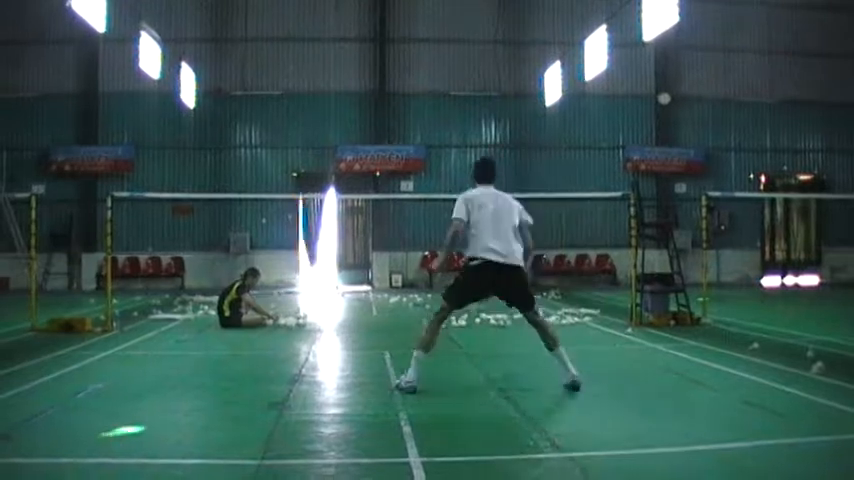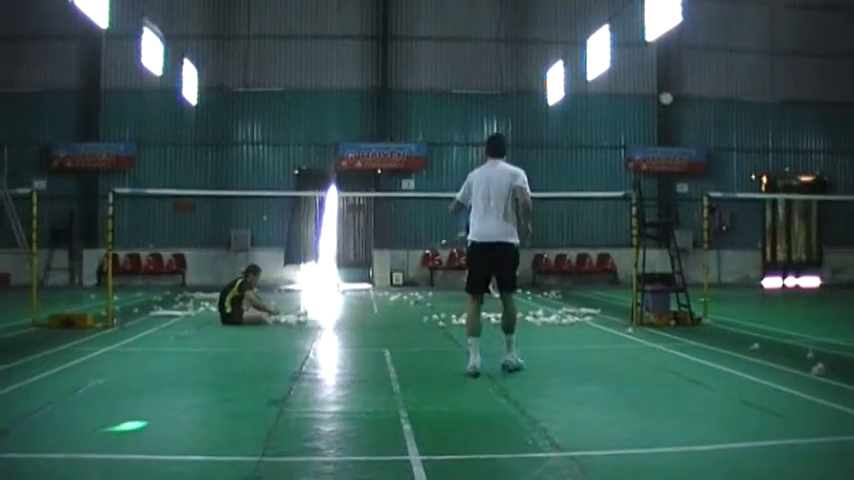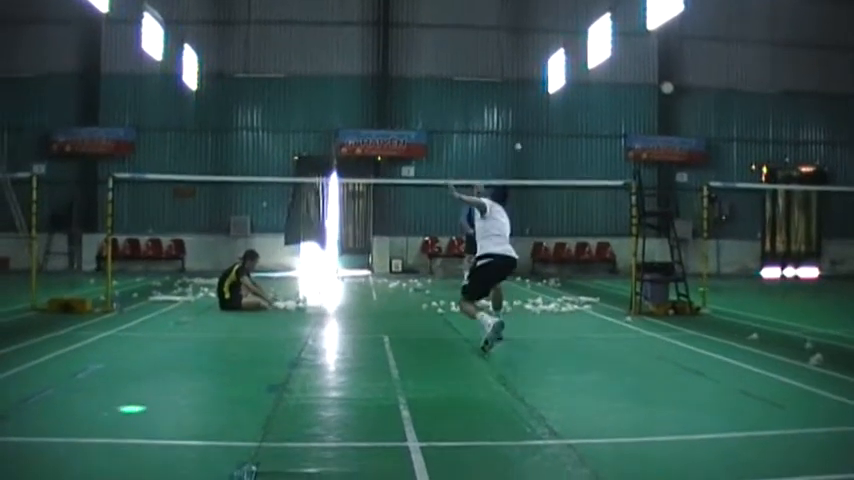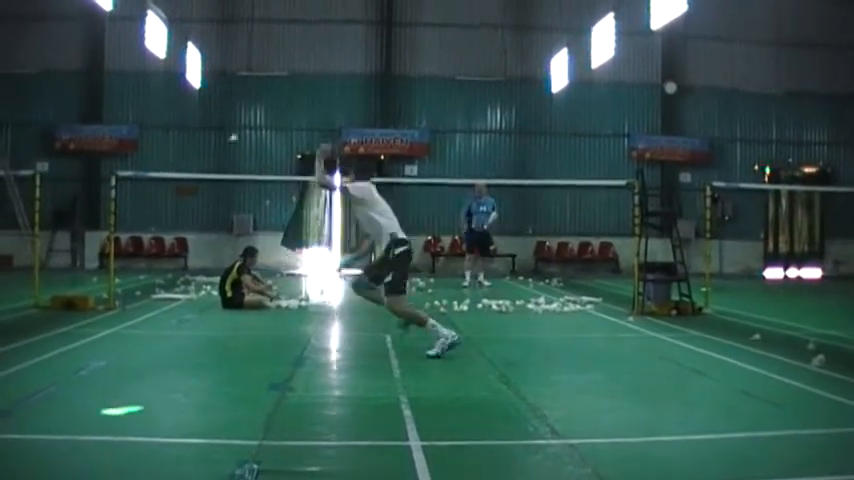
dt=1s
person 1, frame 1
left shoulder: (467, 198)
right shoulder: (512, 203)
left elbow: (456, 229)
right elbow: (529, 245)
left wrist: (442, 257)
right wrist: (523, 266)
left hip: (480, 263)
right hip: (513, 266)
left knee: (440, 314)
right knee: (534, 317)
left ankle: (412, 376)
right ankle: (569, 372)
person 1, frame 2
left shoulder: (474, 175)
right shoulder: (515, 173)
left elbow: (454, 208)
right elbow: (525, 201)
right wrist: (526, 223)
left hip: (477, 242)
right hip: (505, 241)
left knee: (475, 301)
right knee: (507, 298)
left ankle: (474, 360)
right ankle: (510, 356)
person 1, frame 3
left shoulder: (486, 204)
right shoulder: (503, 215)
left elbow: (479, 205)
left wrist: (458, 195)
left hip: (490, 258)
right hip: (509, 258)
left knee: (465, 303)
right knee: (494, 286)
left ankle: (492, 323)
right ankle: (495, 327)
person 1, frame 4
left shoulder: (363, 188)
right shoulder: (360, 201)
left elbow: (323, 182)
right elbow: (371, 242)
left wrist: (320, 159)
right wrist: (356, 255)
left hip: (396, 248)
right hip: (391, 249)
left knee: (394, 305)
right knee: (358, 285)
left ankle: (445, 335)
right ankle: (407, 314)
